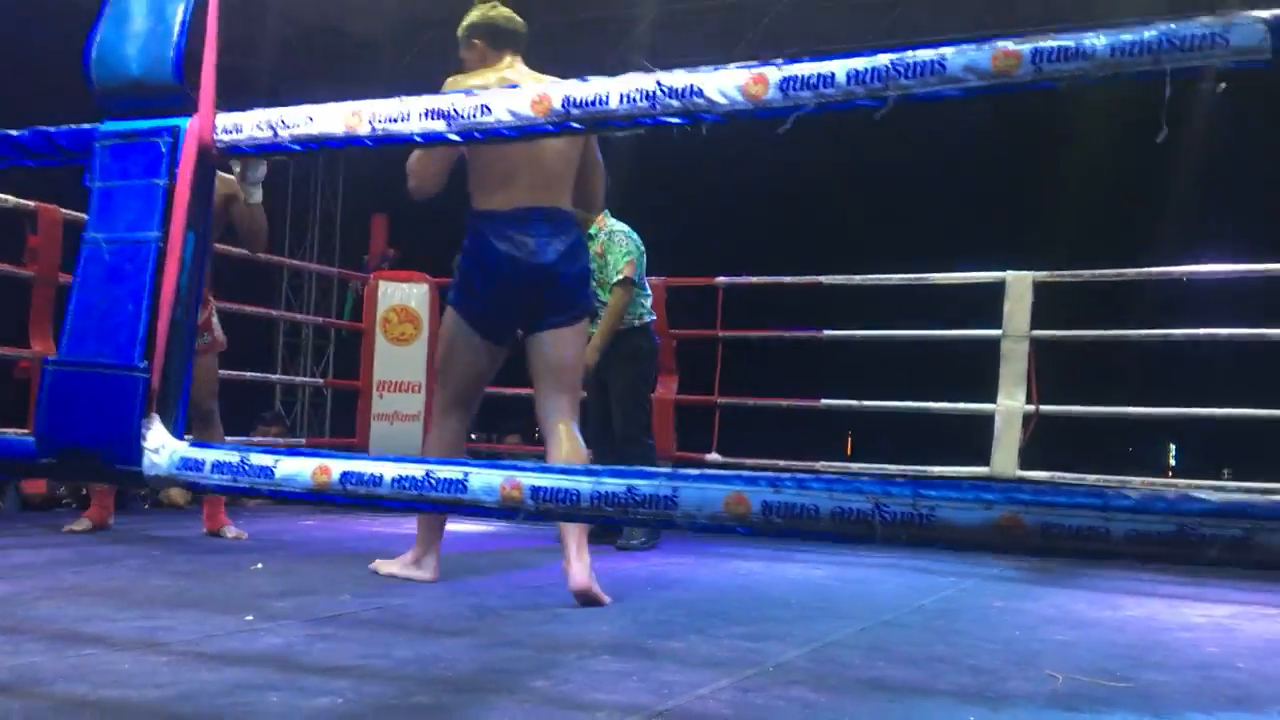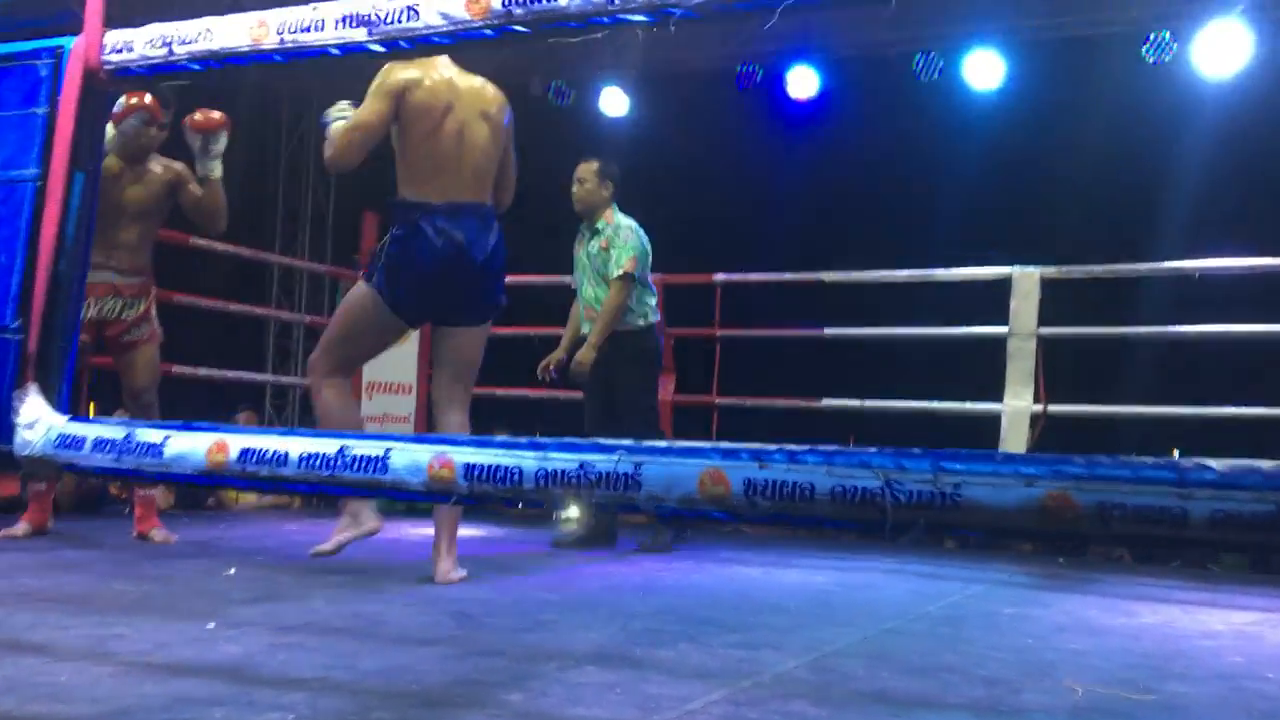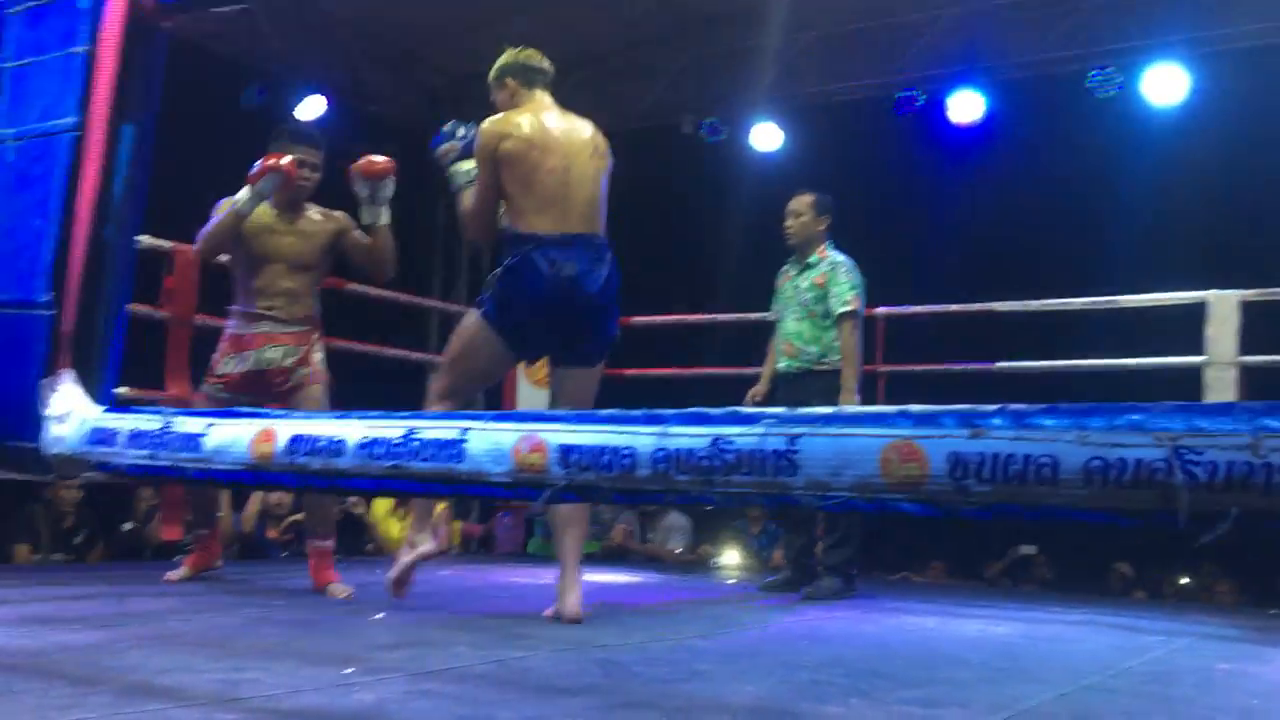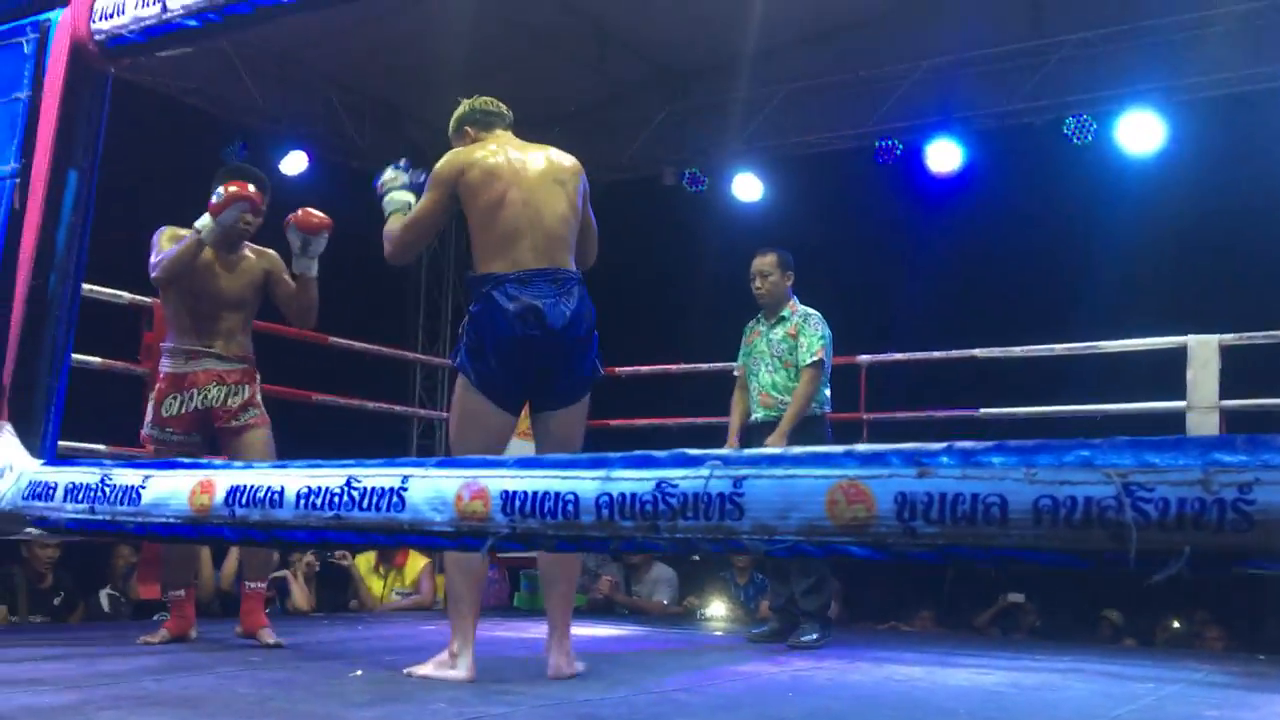
dt=0.7s
person 1, frame 1
left shoulder: (465, 92)
left elbow: (422, 184)
right elbow: (593, 198)
left wrist: (443, 147)
left hip: (493, 254)
right hip: (562, 255)
left knee: (449, 413)
right knee: (562, 419)
left ankle: (424, 554)
right ankle: (578, 559)
person 1, frame 2
left shoulder: (399, 77)
right shoulder: (495, 99)
left elbow: (340, 156)
left wrist: (339, 119)
left hip: (418, 243)
right hip: (481, 246)
left knee: (326, 368)
right knee: (453, 405)
left ankle: (359, 506)
right ankle: (447, 555)
person 1, frame 3
left shoulder: (501, 128)
right shoulder: (594, 135)
left elbow: (476, 227)
left wrist: (464, 165)
left hip: (534, 275)
right hip: (598, 279)
left knee: (448, 388)
left ankle: (425, 528)
right ankle: (569, 590)
person 1, frame 4
left shoulder: (462, 163)
right shoulder: (568, 165)
left elbow: (397, 248)
left wrist: (396, 194)
left hip: (501, 317)
right hip: (569, 315)
left ankle: (460, 651)
right ankle: (560, 646)
person 2, frame 1
left shoulder: (226, 186)
left elbow: (256, 242)
left wrist: (253, 188)
left hip: (193, 307)
left knee: (205, 407)
left ankle: (216, 514)
right ankle: (100, 508)
person 2, frame 2
left shoulder: (172, 173)
left elbow: (215, 223)
left wrist: (210, 162)
right wrist: (111, 133)
left hip: (134, 298)
right hip: (79, 289)
left knee: (144, 401)
left ankle: (147, 516)
right ankle: (38, 511)
person 2, frame 3
left shoulder: (332, 223)
right shoulder: (237, 206)
left elbow: (383, 271)
right elbow: (204, 248)
left wrist: (379, 209)
right wrist: (249, 196)
left hip: (299, 347)
right hip: (242, 343)
left ankle: (323, 567)
right ankle: (203, 551)
person 2, frame 4
left shoulder: (265, 261)
right shoulder: (174, 238)
left elbow: (304, 319)
right elbow: (161, 275)
left wrist: (306, 262)
right wrist: (209, 224)
left hip: (238, 385)
right hip: (181, 383)
left ankle: (254, 613)
right ankle: (180, 616)
person 3, frame 1
left shoulder: (618, 236)
right shoulder: (581, 239)
left elbow: (620, 296)
left wrist: (593, 349)
left hip: (630, 347)
right hip: (603, 349)
left knee: (631, 432)
right knee: (600, 433)
left ankle: (646, 521)
person 3, frame 2
left shoulder: (625, 231)
right shoulder: (583, 237)
left elbow: (620, 292)
left wrist: (590, 346)
right wrist: (563, 348)
left hip: (631, 341)
right hip: (598, 345)
left knee: (642, 431)
right knee: (599, 434)
left ankle: (667, 520)
right ankle: (599, 523)
person 3, frame 3
left shoulder: (838, 268)
right shoulder: (787, 272)
left elbow: (849, 331)
left wrist: (849, 392)
right wrist: (764, 381)
left hip: (825, 383)
right hip: (790, 384)
left ankle: (838, 572)
right ankle: (800, 566)
person 3, frame 4
left shoulder: (808, 321)
right shoulder: (751, 330)
left elbow: (810, 381)
right elbow: (742, 388)
left wrist: (782, 433)
right wrist: (734, 439)
left hip: (800, 432)
right hip: (761, 435)
left ankle: (814, 618)
right ankle: (784, 616)
